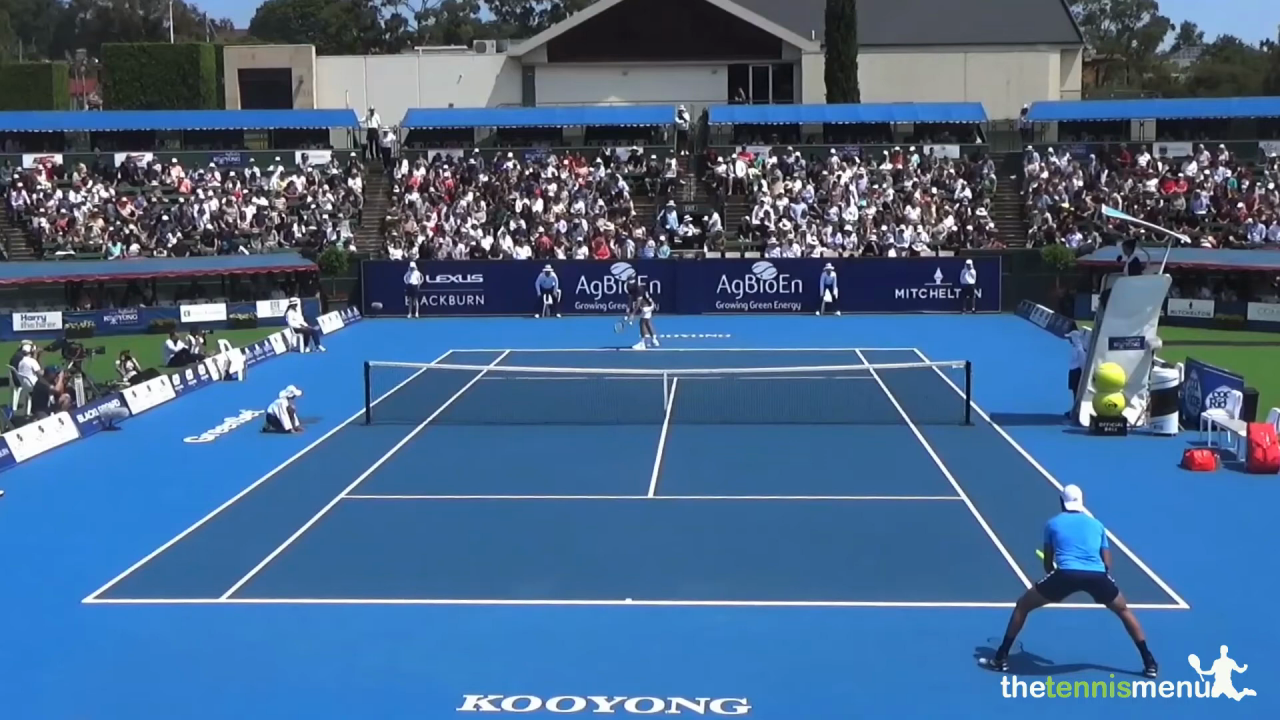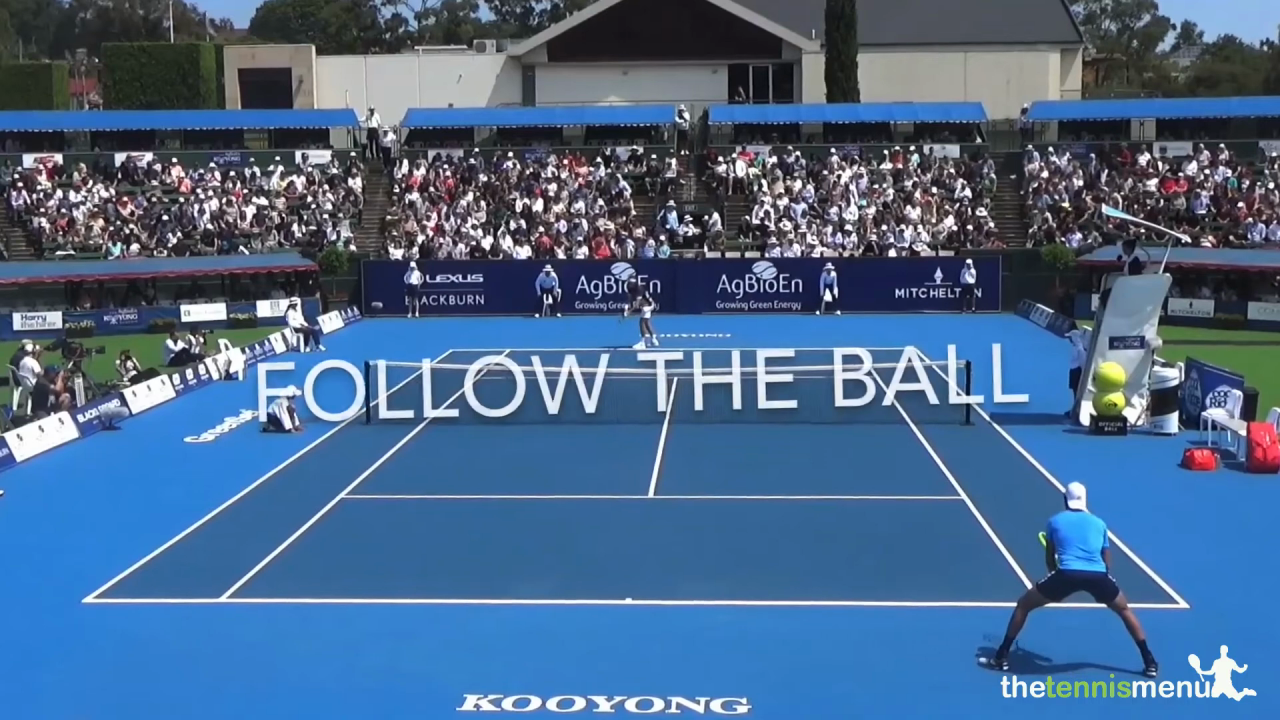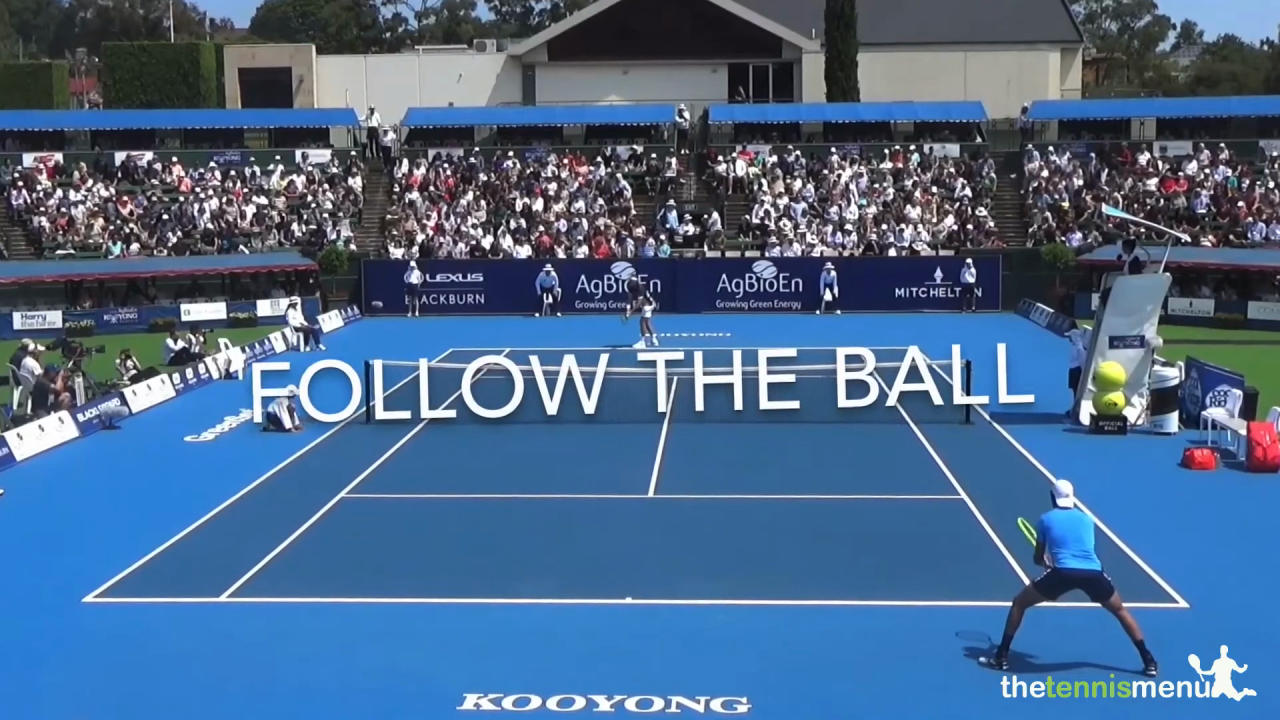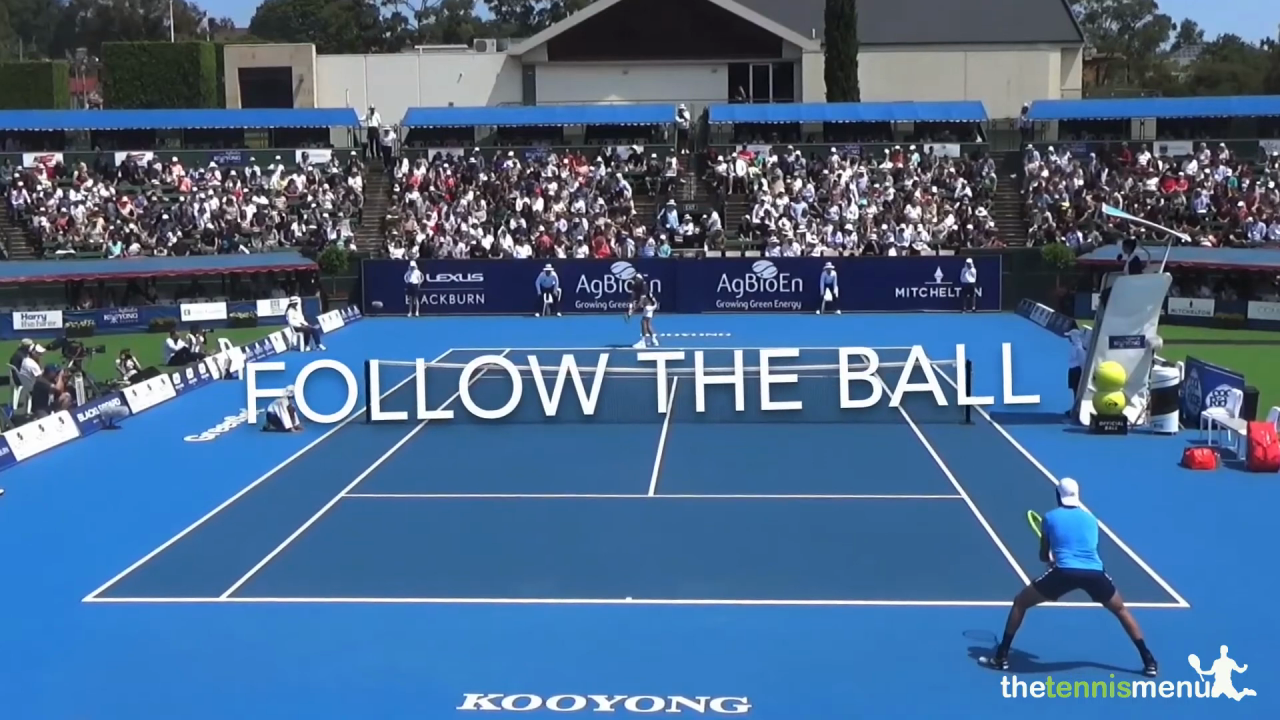
dt=0.3s
person 1, frame 1
left shoulder: (1053, 523)
right shoulder: (1096, 524)
left elbow: (1048, 564)
right elbow: (1107, 564)
left hip: (1066, 574)
right hip: (1097, 575)
left knee: (1022, 606)
right knee: (1124, 611)
left ankle: (1001, 658)
right ankle: (1149, 663)
person 1, frame 2
left shoulder: (1055, 521)
right shoulder: (1099, 523)
left elbow: (1050, 561)
left hip: (1067, 573)
right hip: (1097, 575)
left knee: (1023, 606)
right knee: (1125, 611)
left ankle: (1001, 657)
right ankle: (1150, 663)
person 1, frame 3
left shoulder: (1046, 519)
right shoulder: (1086, 519)
left elbow: (1038, 559)
left wrist: (1048, 563)
left hip: (1063, 572)
right hip: (1093, 573)
left knee: (1019, 604)
right knee: (1121, 611)
left ankle: (1001, 656)
right ankle: (1149, 662)
person 1, frame 4
left shoulder: (1050, 517)
right shoulder: (1091, 519)
left elbow: (1044, 556)
left hip: (1065, 572)
right hip: (1095, 573)
left knee: (1020, 603)
right knee: (1121, 611)
left ankle: (1001, 656)
right ankle: (1149, 662)
